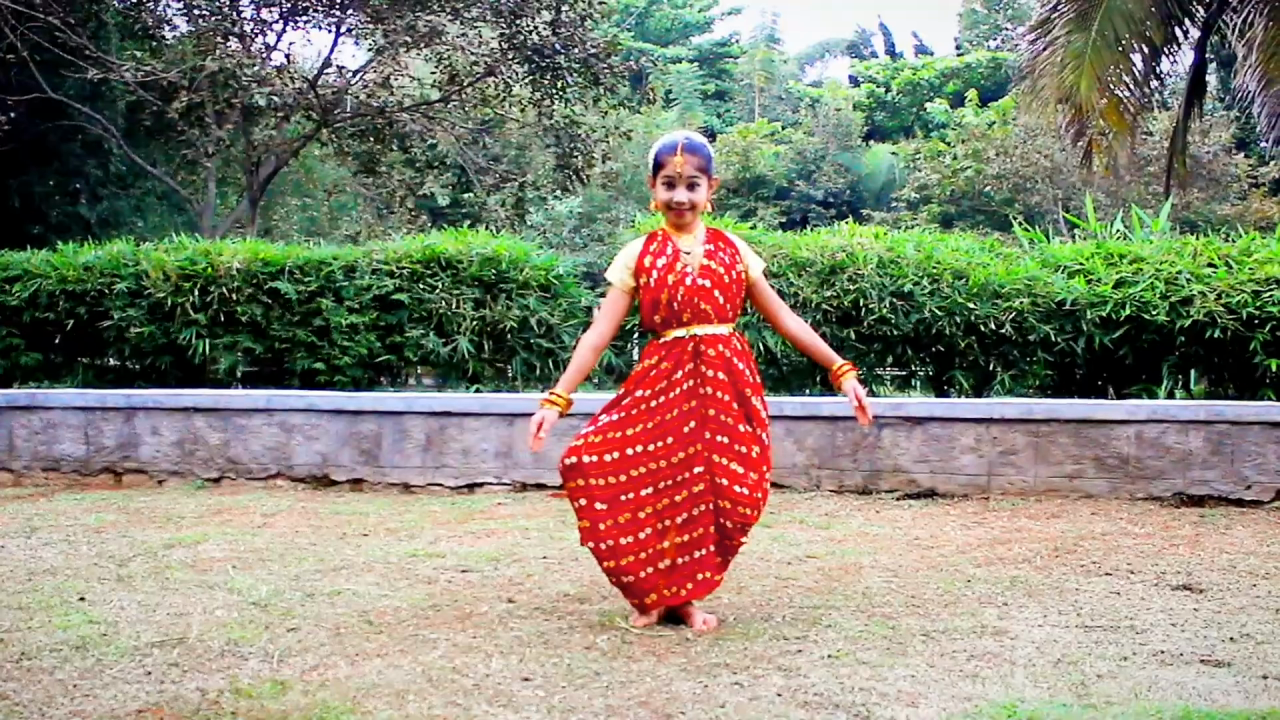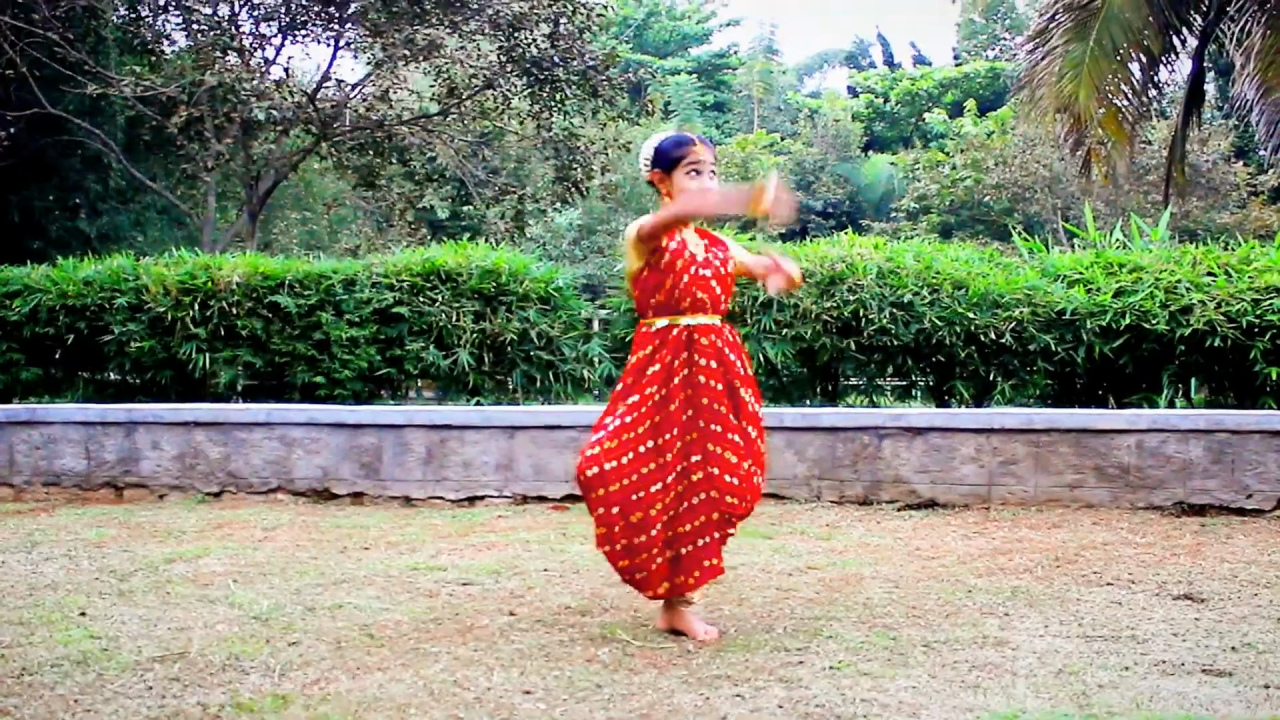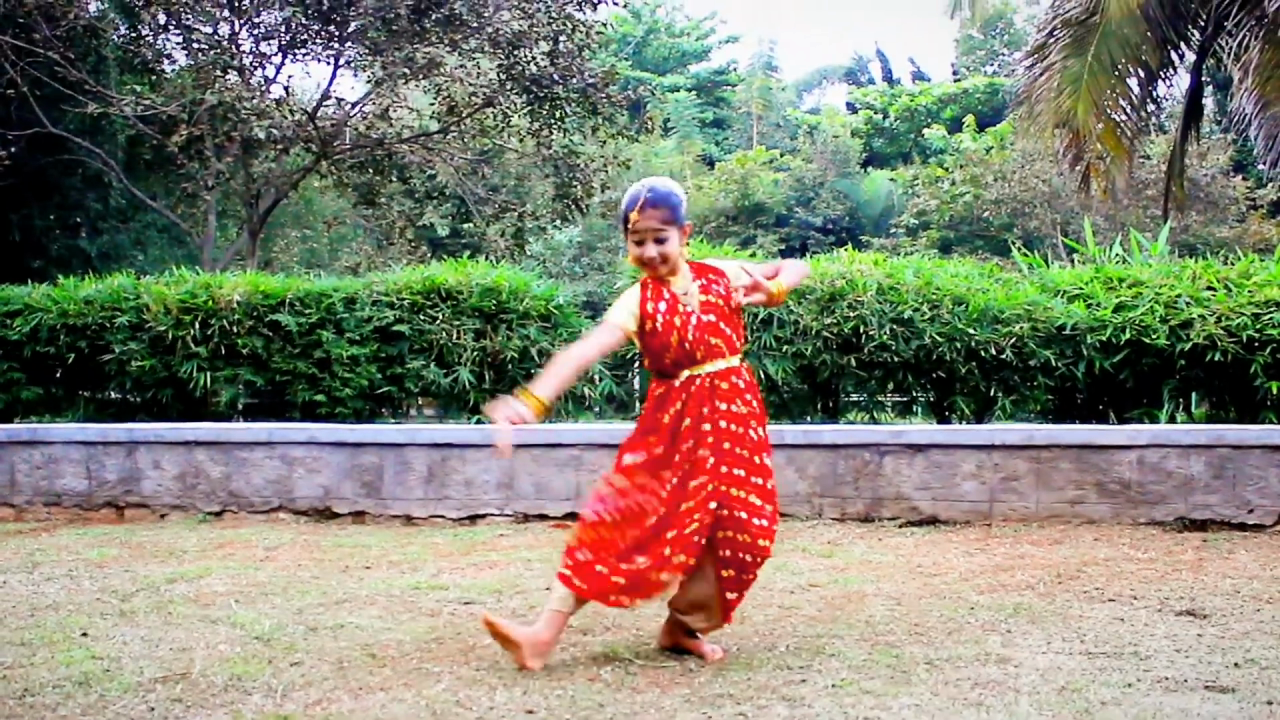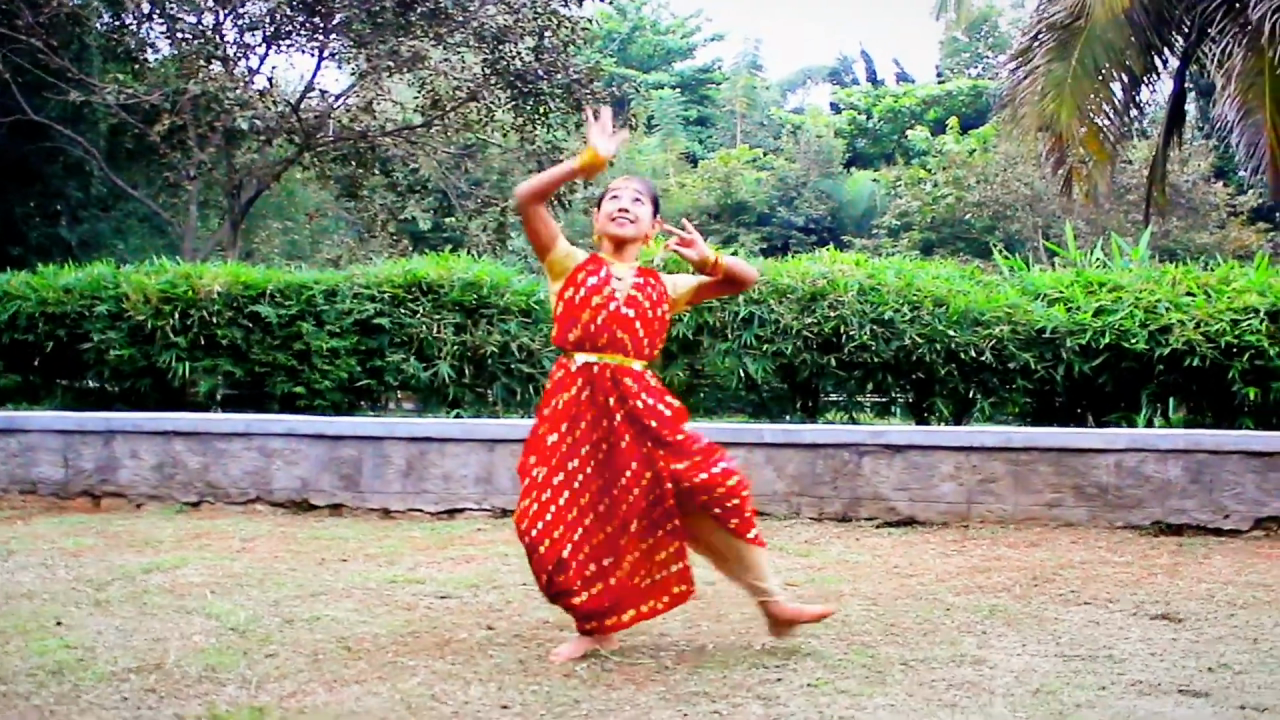
dt=0.5s
person 1, frame 1
left shoulder: (734, 250)
right shoulder: (637, 255)
left elbow: (783, 317)
right elbow: (599, 333)
left wrist: (842, 370)
right wrist: (556, 399)
left hip: (726, 383)
right hip: (662, 383)
left knee: (723, 492)
left ankle: (684, 594)
right ankle: (651, 591)
person 1, frame 2
left shoulder: (720, 245)
right shoulder: (645, 235)
left elbow: (774, 269)
right elbow: (680, 211)
left wrist: (783, 271)
right wrist: (752, 202)
left hip: (719, 369)
right hip: (662, 368)
left knee: (706, 482)
right knee: (613, 464)
left ankle: (678, 603)
person 1, frame 3
left shoulder: (723, 275)
right shoulder: (635, 302)
left elbow: (797, 266)
right elbow: (585, 350)
left wrist: (772, 290)
right wrist: (530, 400)
left hip: (733, 413)
right hip: (672, 417)
left knee: (732, 528)
right knee: (620, 516)
left ankle: (684, 626)
right ankle: (544, 633)
person 1, frame 4
left shoulder: (663, 288)
right shoulder: (569, 267)
left elbow: (747, 280)
right elbow: (526, 201)
left wrist: (710, 262)
right wrist: (589, 161)
left hip: (639, 404)
right hip: (574, 406)
left knee: (713, 492)
right knee: (562, 522)
left ankle: (773, 603)
right ankle: (594, 627)
